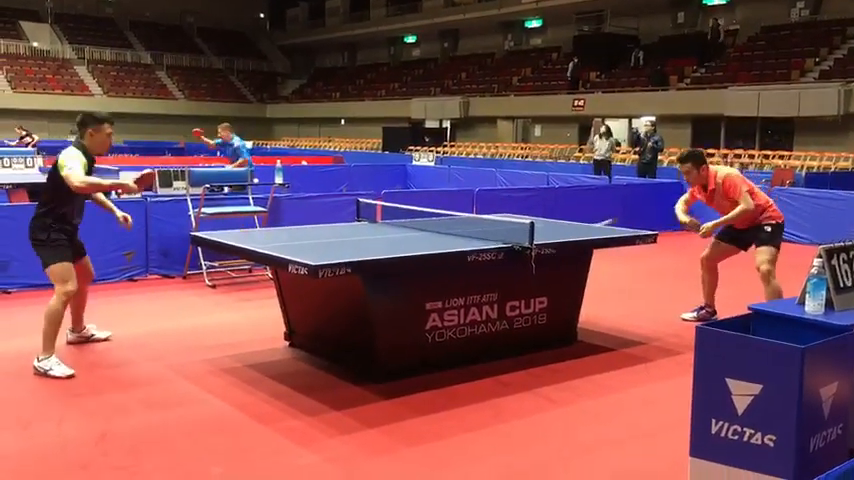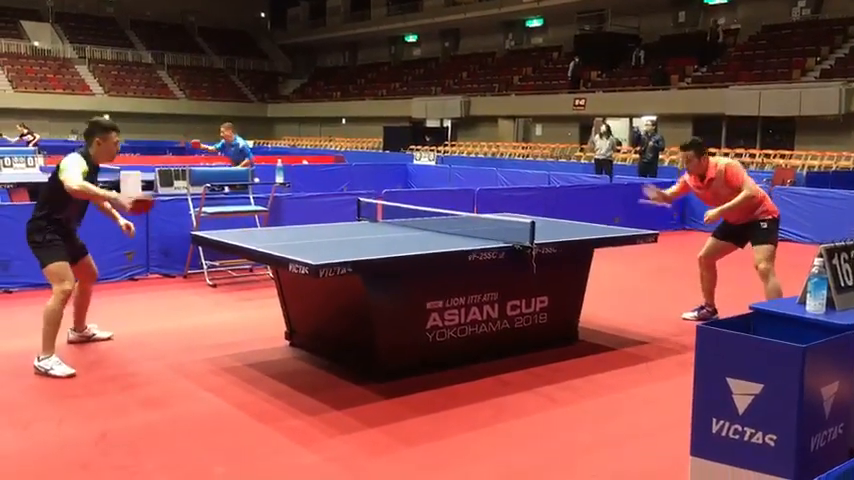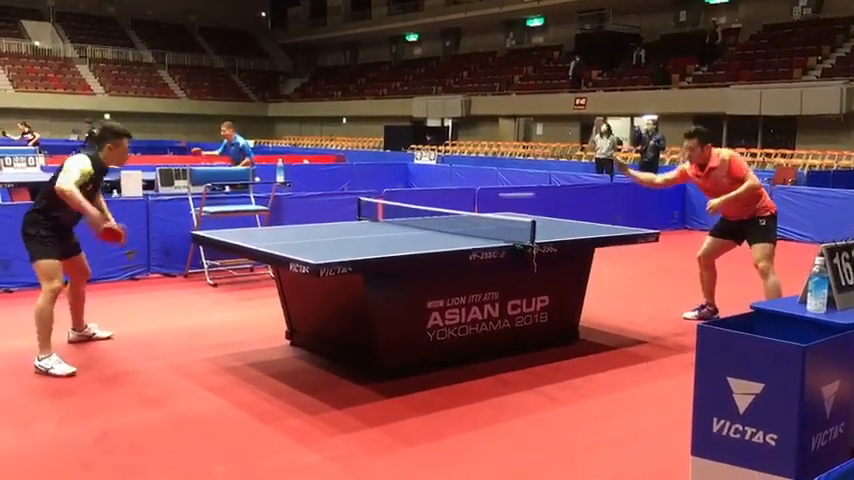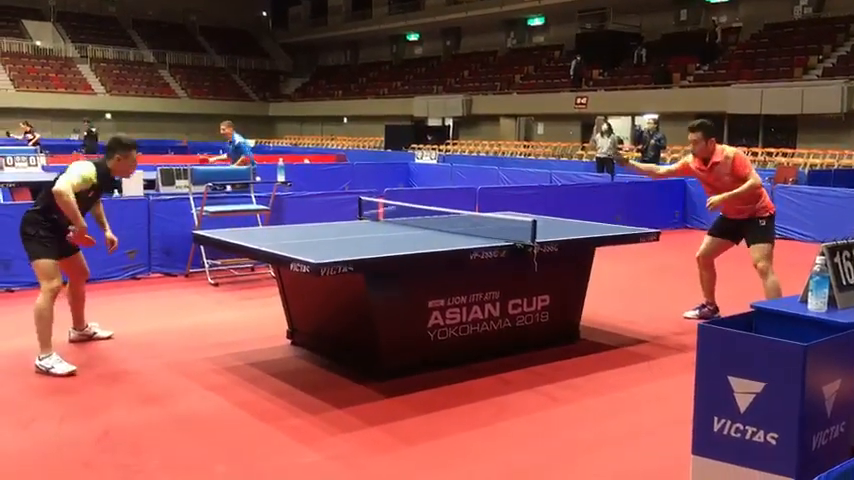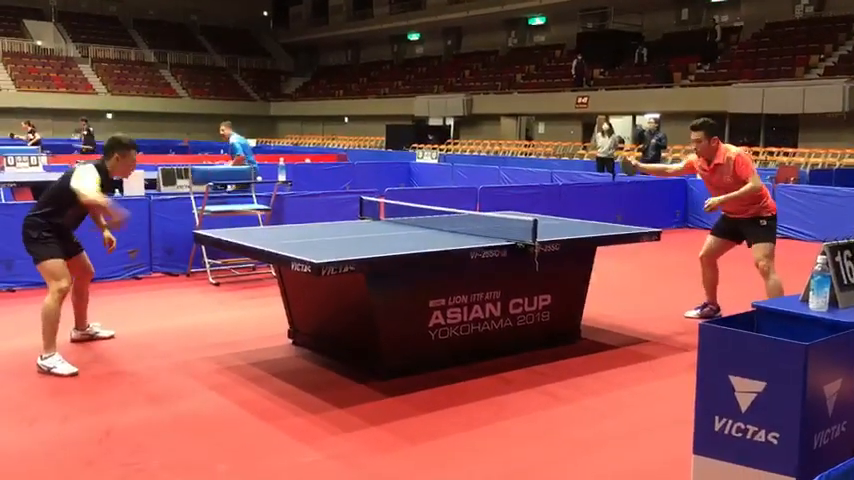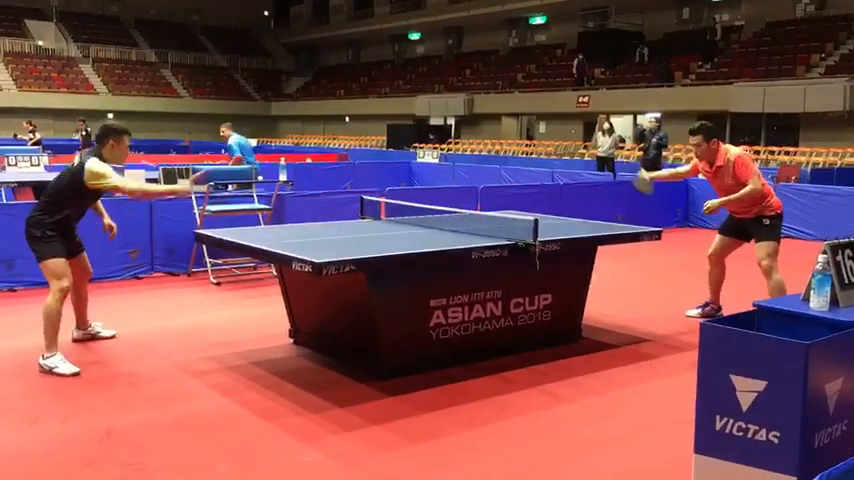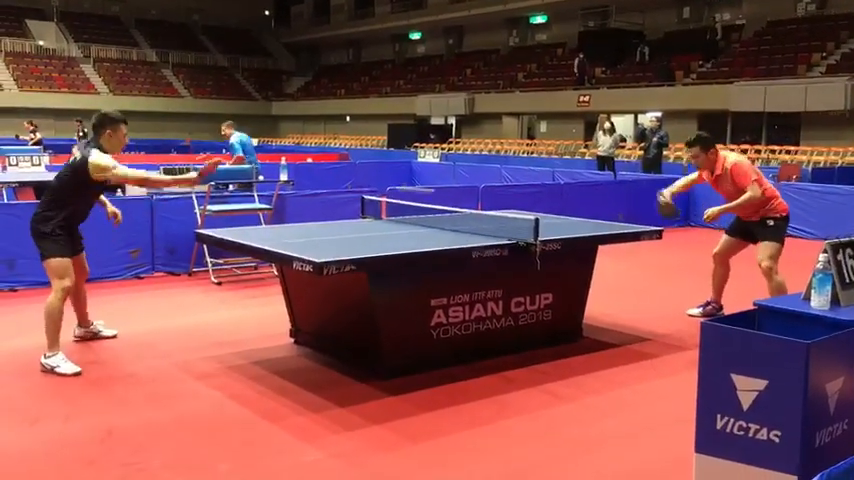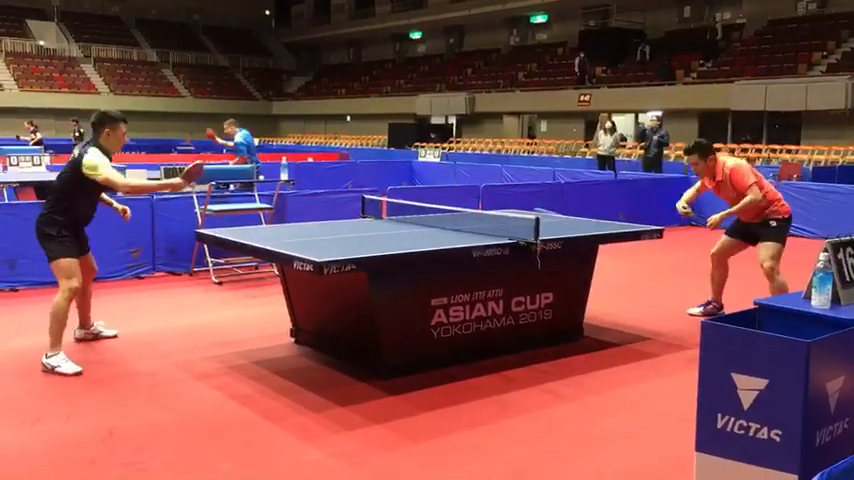
dt=0.1s
person 1, frame 1
left shoulder: (86, 158)
right shoulder: (72, 156)
left elbow: (93, 191)
right elbow: (78, 184)
left wrist: (116, 211)
right wrist: (118, 185)
left hip: (65, 230)
right hip: (47, 231)
left knee: (86, 278)
right knee: (66, 289)
left ankle: (78, 330)
right ankle: (45, 358)
person 1, frame 2
left shoulder: (90, 165)
right shoulder: (74, 161)
left elbow: (94, 196)
right elbow: (75, 188)
left wrist: (118, 218)
right wrist: (116, 198)
left hip: (64, 232)
right hip: (45, 233)
left knee: (89, 277)
right knee: (63, 288)
left ankle: (79, 330)
right ankle: (45, 358)
person 1, frame 3
left shoulder: (99, 168)
right shoulder: (82, 163)
left elbow: (94, 195)
right elbow: (64, 188)
left wrist: (109, 220)
right wrist: (94, 217)
left hip: (61, 227)
right hip: (39, 228)
left knee: (81, 275)
right knee: (53, 286)
left ankle: (79, 329)
right ankle: (44, 357)
person 1, frame 4
left shoulder: (105, 176)
right shoulder: (86, 170)
right elbow: (60, 190)
left wrist: (106, 230)
right wrist: (80, 225)
left hip: (59, 229)
right hip: (39, 228)
left knee: (80, 275)
right knee: (52, 286)
left ankle: (80, 329)
right ankle: (45, 357)
person 1, frame 5
left shoulder: (104, 176)
right shoulder: (89, 172)
right elbow: (90, 200)
left wrist: (104, 229)
right wrist: (115, 216)
left hip: (59, 230)
right hip: (42, 230)
left knee: (86, 276)
right knee: (61, 286)
left ankle: (82, 328)
right ankle: (48, 357)
person 1, frame 6
left shoulder: (92, 160)
right shoulder: (94, 166)
right elbow: (132, 189)
left wrist: (104, 216)
right wrist: (176, 189)
left hip: (60, 227)
right hip: (43, 229)
left knee: (82, 276)
right knee: (61, 286)
left ankle: (83, 328)
right ankle: (49, 356)
person 1, frame 7
left shoulder: (89, 151)
right shoulder: (96, 159)
right elbow: (140, 179)
left wrist: (107, 204)
right wrist: (189, 178)
left hip: (64, 224)
right hip: (49, 226)
left knee: (80, 276)
right knee: (63, 285)
left ankle: (84, 326)
right ankle: (51, 355)
person 1, frame 8
left shoulder: (92, 152)
right shoulder: (93, 158)
right elbow: (125, 186)
left wrist: (113, 204)
right wrist: (174, 183)
left hip: (70, 226)
right hip: (55, 228)
left knee: (88, 274)
right knee: (71, 285)
left ankle: (85, 328)
right ankle: (52, 354)
person 2, frame 1
left shoulder: (726, 177)
right shoulder: (697, 186)
left elbow: (748, 207)
right elbow: (683, 202)
left wrist: (715, 224)
right wrist: (682, 217)
left hip: (765, 220)
right hip: (740, 224)
left knee: (764, 269)
right knee: (707, 260)
right ankle: (708, 309)
person 2, frame 2
left shoulder: (726, 167)
right shoulder: (690, 179)
left elbow: (752, 192)
right elbow: (669, 195)
left wrist: (721, 210)
right wrist: (658, 195)
left hip: (762, 216)
right hip: (734, 221)
left knee: (764, 268)
right knee: (705, 259)
right ankle: (709, 308)
person 2, frame 3
left shoulder: (728, 158)
right shoulder: (690, 169)
left elbow: (754, 183)
right elbow: (659, 181)
left wrist: (724, 200)
right wrist: (629, 172)
left hip: (759, 214)
right hip: (732, 217)
left knee: (763, 266)
right knee: (704, 257)
right ankle: (710, 308)
person 2, frame 4
left shoulder: (732, 156)
right shoulder: (692, 162)
left elbow: (756, 183)
right elbow: (661, 171)
left wrist: (724, 197)
right wrist: (630, 164)
left hip: (758, 214)
right hip: (730, 217)
left knee: (762, 266)
right knee: (703, 257)
right ankle: (711, 307)
person 2, frame 5
left shoulder: (735, 155)
right shoulder: (697, 160)
left elbow: (755, 186)
right elbow: (670, 169)
left wrist: (722, 200)
right wrist: (639, 166)
left hip: (759, 213)
right hip: (732, 215)
left knee: (764, 266)
right knee: (706, 257)
right ankle: (712, 306)
person 2, frame 6
left shoulder: (736, 157)
right shoulder: (702, 162)
left elbow: (756, 188)
right elbow: (680, 172)
left wrist: (722, 202)
right wrist: (650, 176)
left hip: (765, 212)
right hip: (739, 215)
left knee: (766, 264)
right knee: (714, 255)
right ankle: (713, 305)
person 2, frame 7
left shoulder: (734, 163)
right shoulder: (707, 169)
left elbow: (754, 195)
right elbow: (688, 180)
left wrist: (720, 210)
right wrist: (668, 192)
left hip: (771, 213)
right hip: (747, 216)
left knee: (767, 266)
right knee: (719, 256)
right ankle: (714, 306)
person 2, frame 8
left shoulder: (734, 168)
right shoulder: (709, 175)
left elbow: (755, 198)
right elbow: (695, 190)
left wrist: (722, 216)
right wrist: (682, 203)
left hip: (773, 214)
right hip: (749, 219)
left knee: (768, 266)
right knee: (717, 255)
right ankle: (715, 304)
